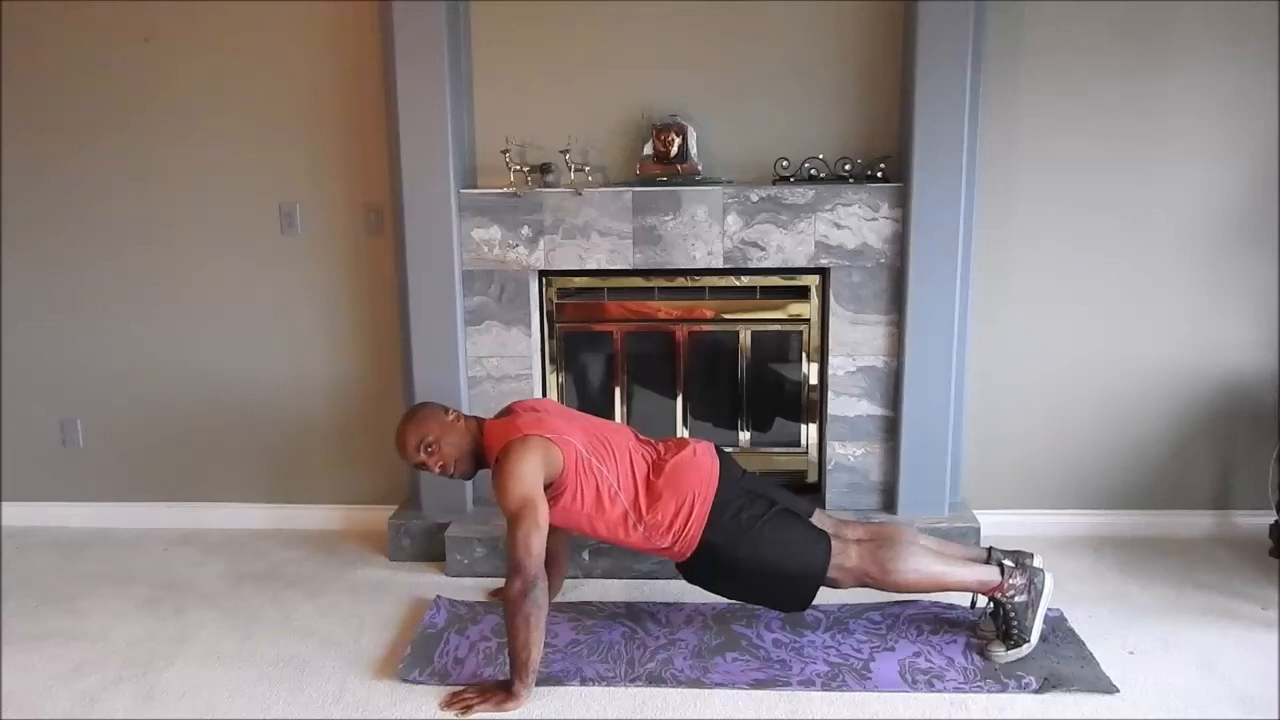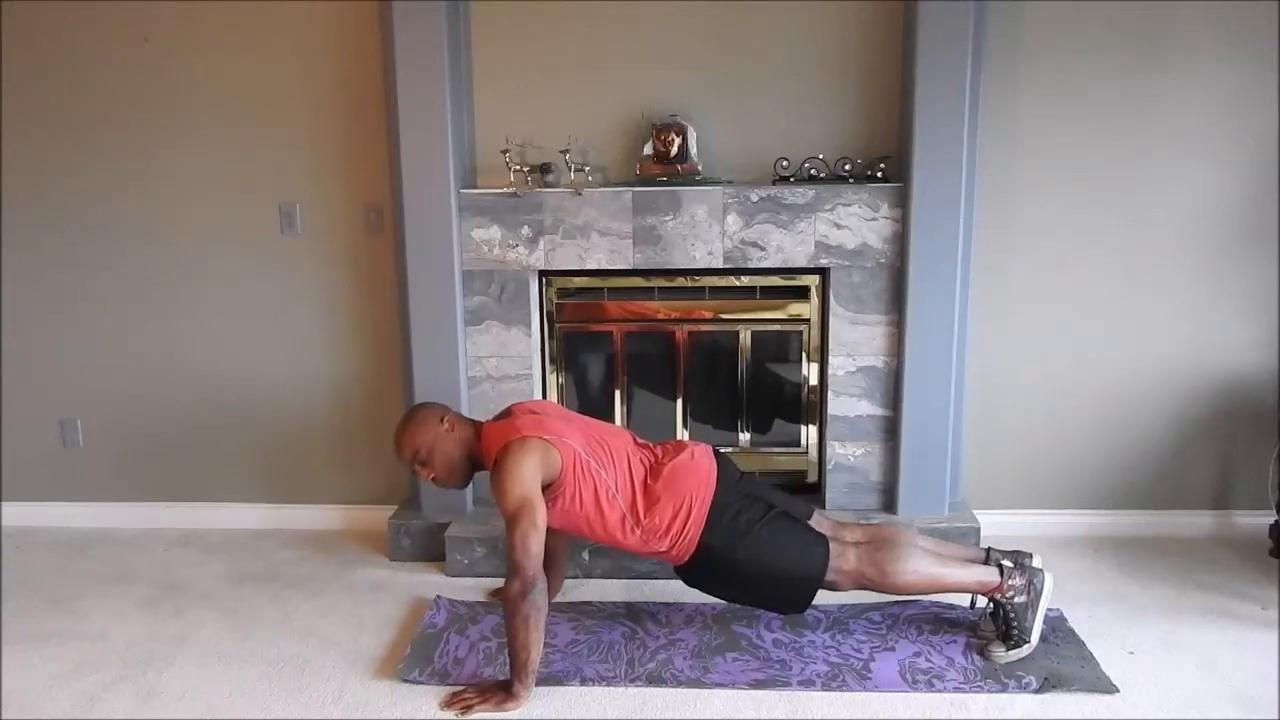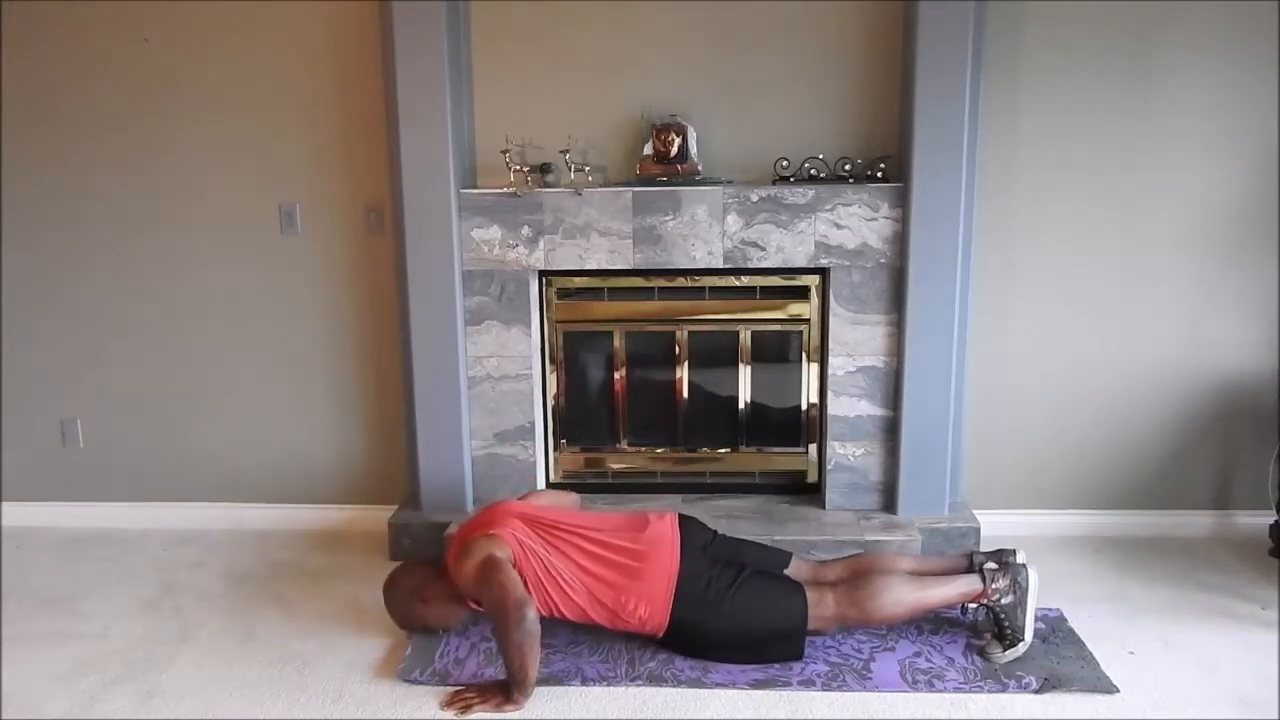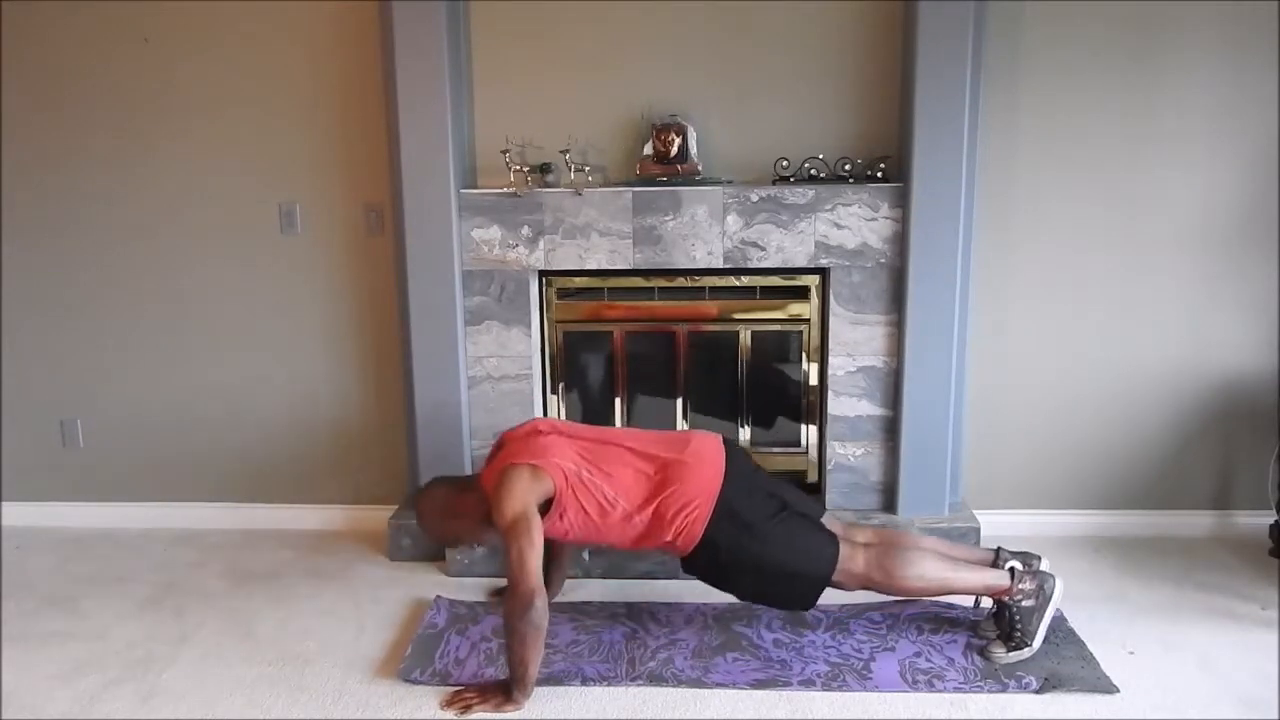
dt=1s
person 1, frame 1
left shoulder: (514, 462)
right shoulder: (517, 421)
left elbow: (525, 580)
right elbow: (556, 518)
right wrist: (539, 593)
left hip: (698, 517)
right hip: (699, 472)
left knee: (853, 564)
right knee: (845, 536)
left ankle: (1010, 580)
right ankle: (999, 561)
person 1, frame 2
left shoulder: (511, 464)
right shoulder: (516, 421)
left elbow: (525, 583)
right elbow: (558, 517)
right wrist: (543, 593)
left hip: (696, 521)
right hip: (696, 476)
left knee: (850, 569)
right knee: (846, 538)
left ankle: (1006, 584)
right ankle: (999, 562)
person 1, frame 3
left shoulder: (469, 560)
right shoulder: (495, 524)
left elbow: (517, 609)
right elbow: (568, 499)
left hip: (677, 598)
right hip: (670, 541)
left knee: (833, 609)
right knee: (824, 575)
left ankle: (994, 586)
right ankle: (985, 565)
person 1, frame 4
left shoulder: (509, 492)
right shoulder: (518, 446)
left elbow: (525, 601)
right wrist: (547, 584)
left hip: (700, 511)
right hip: (707, 464)
left knee: (855, 565)
right knee: (849, 537)
left ankle: (1018, 586)
right ankle: (1006, 563)
